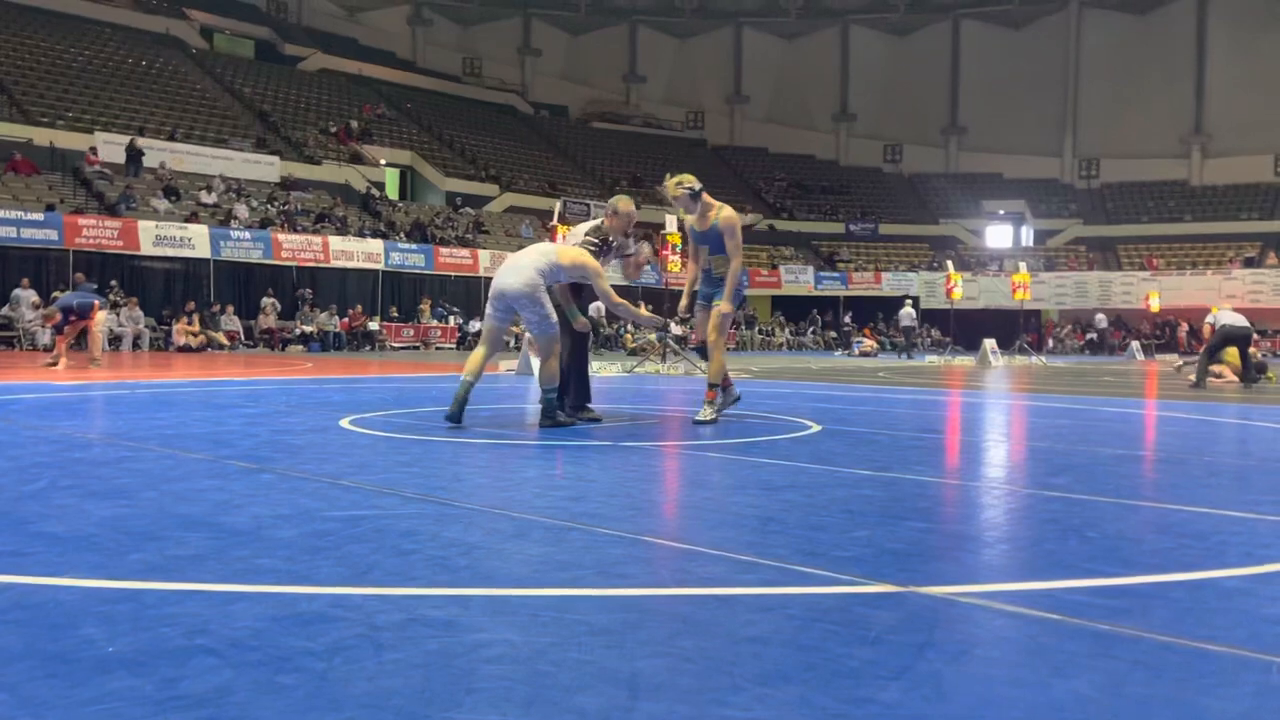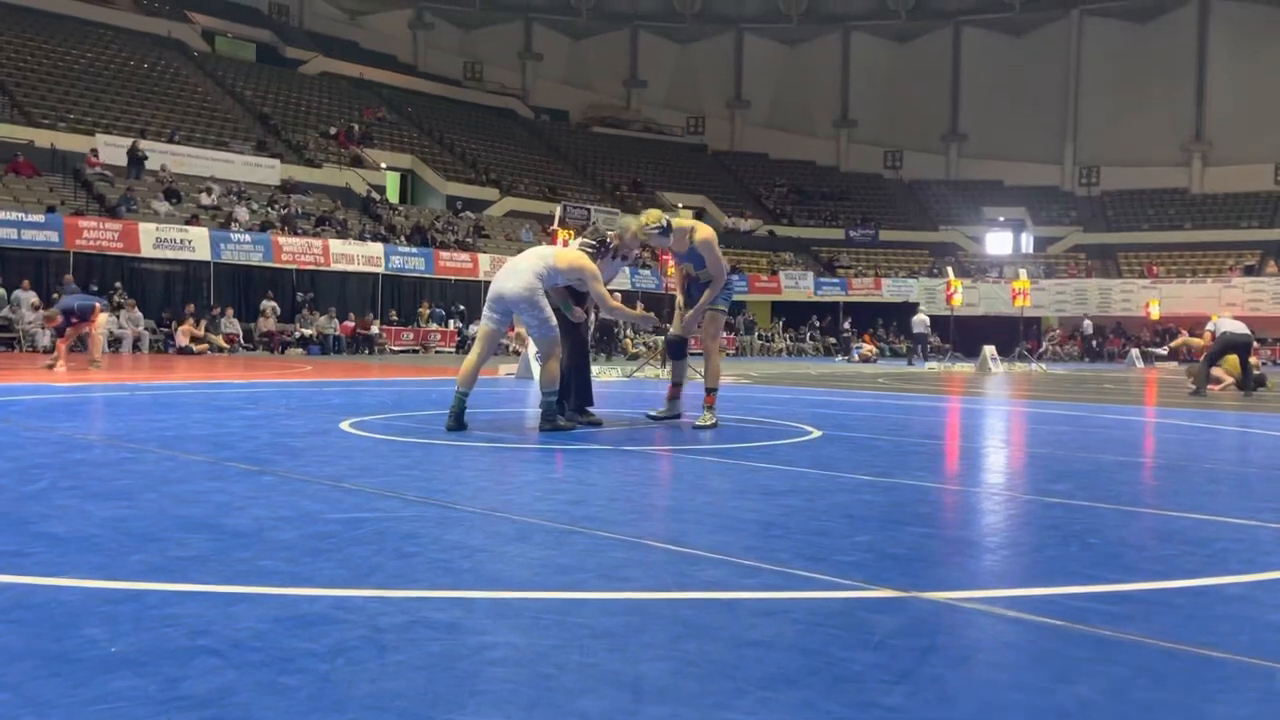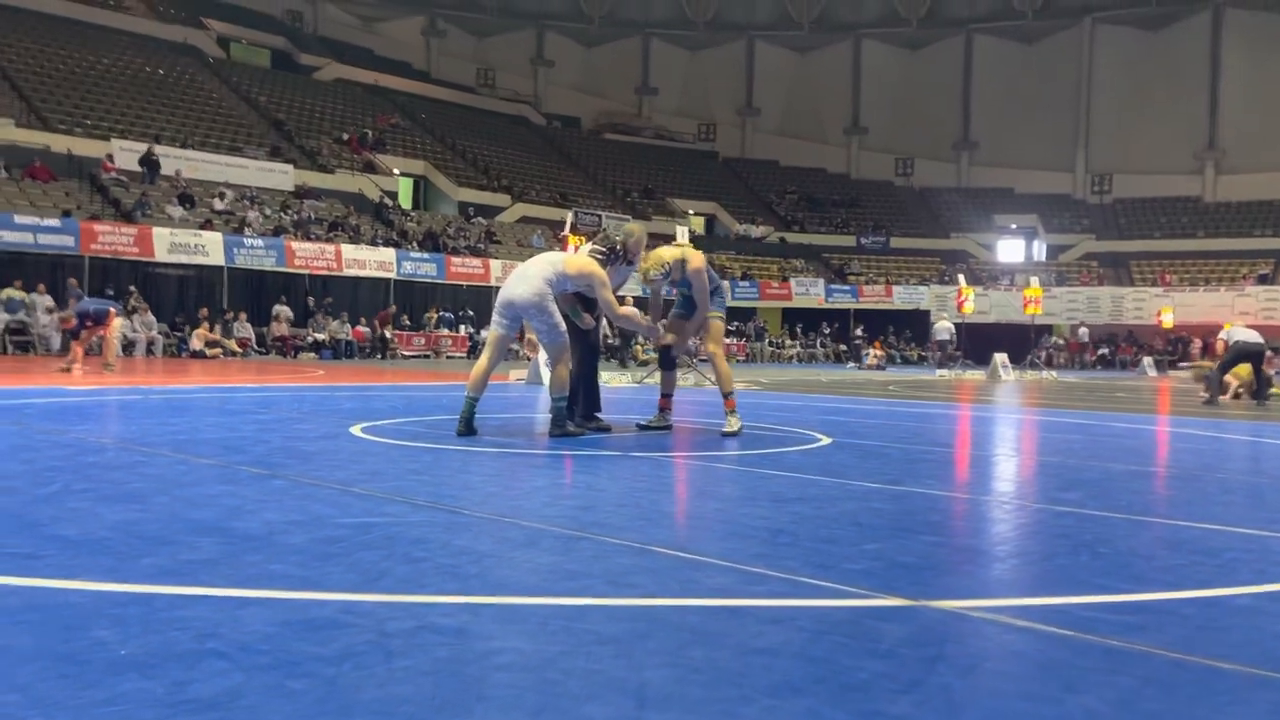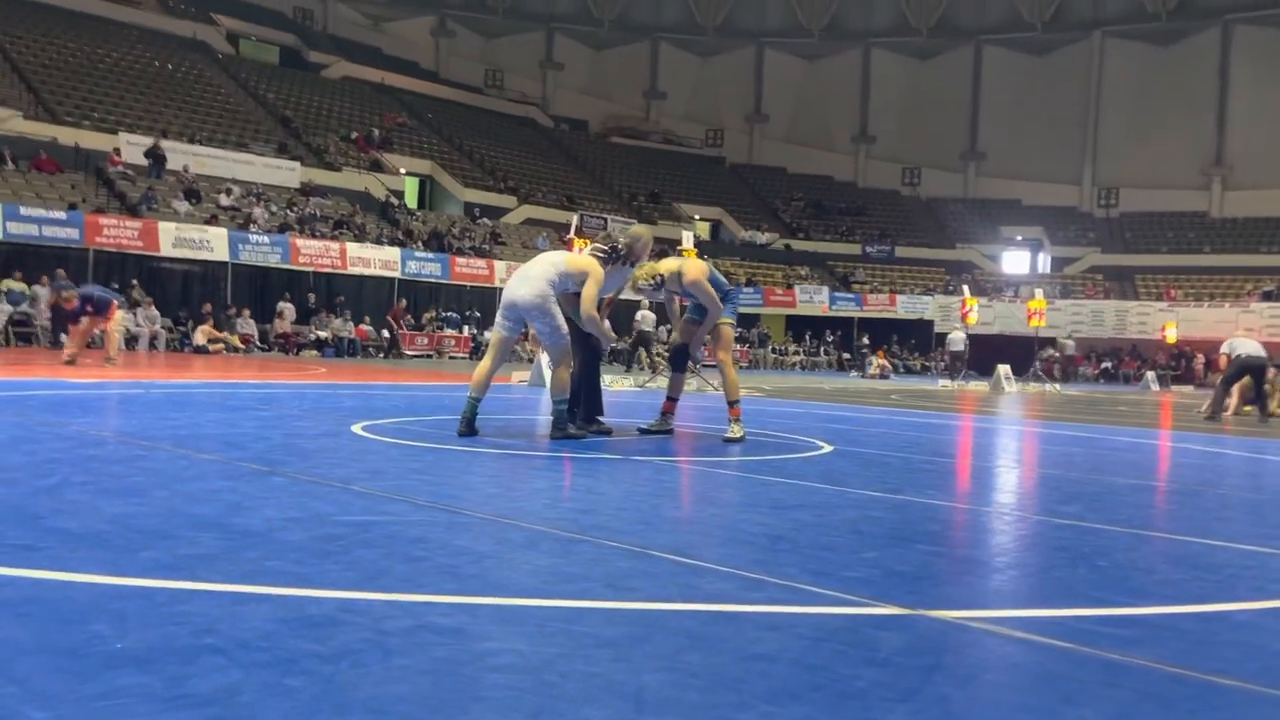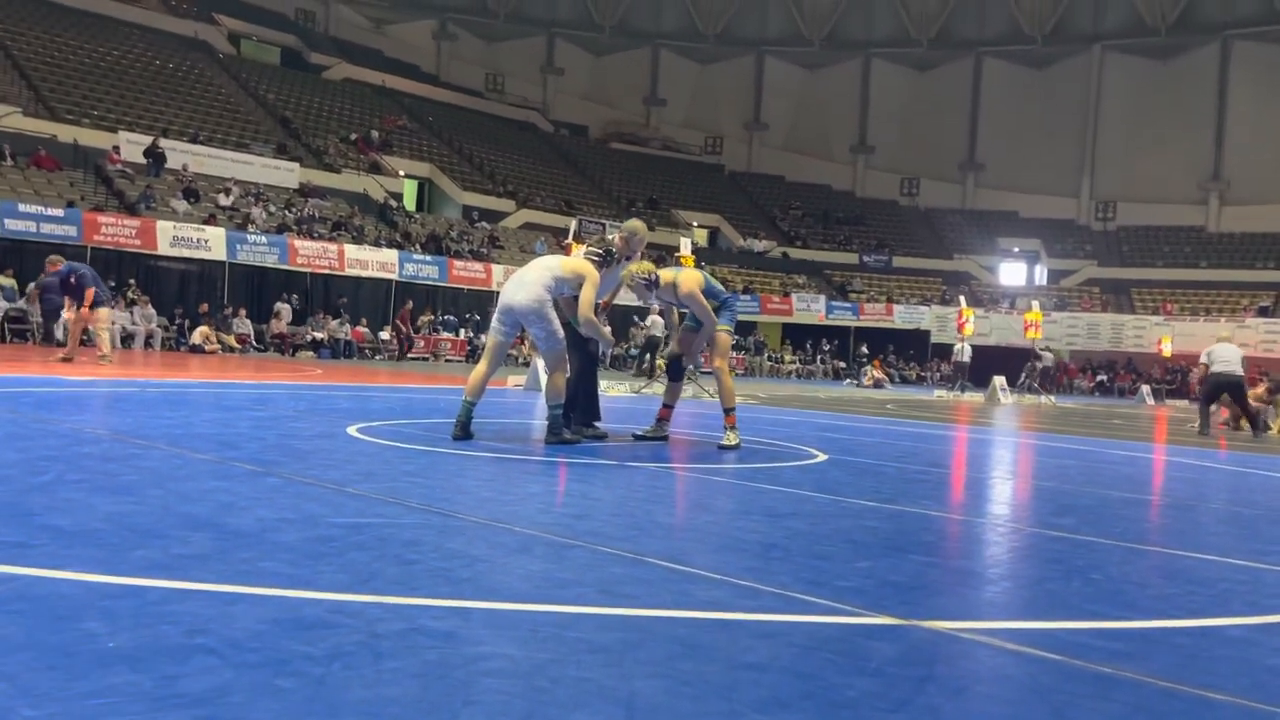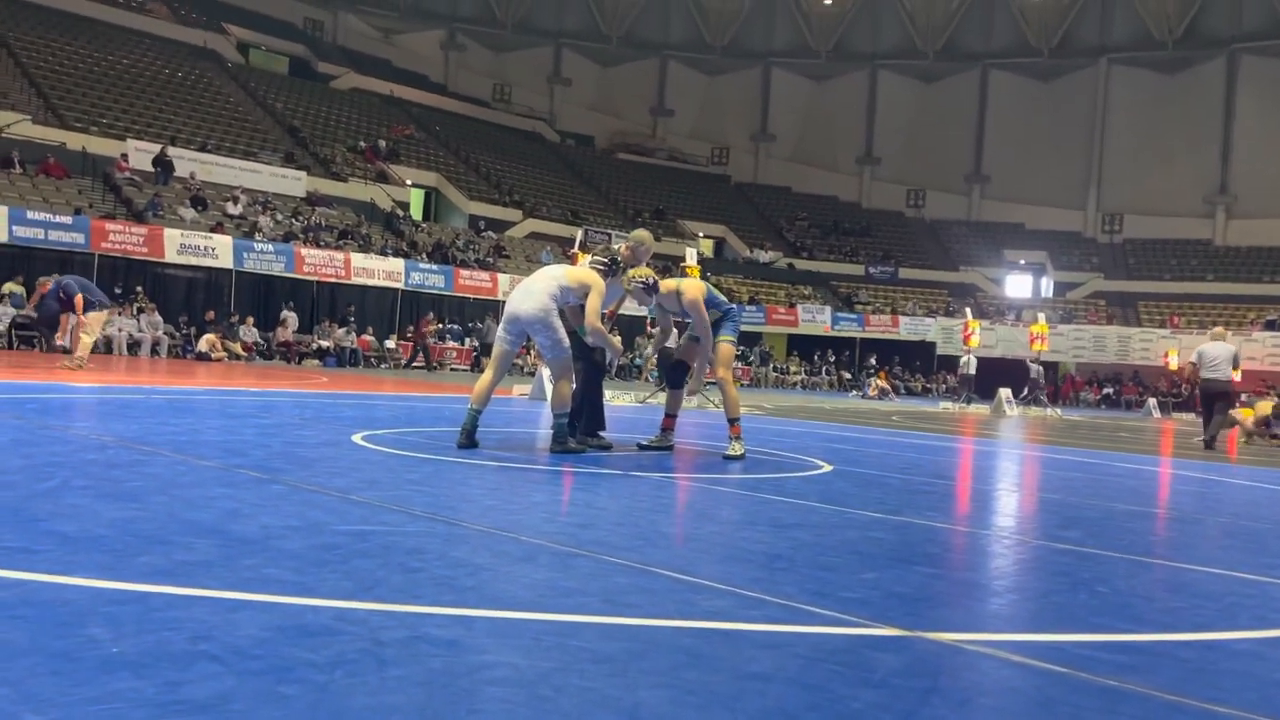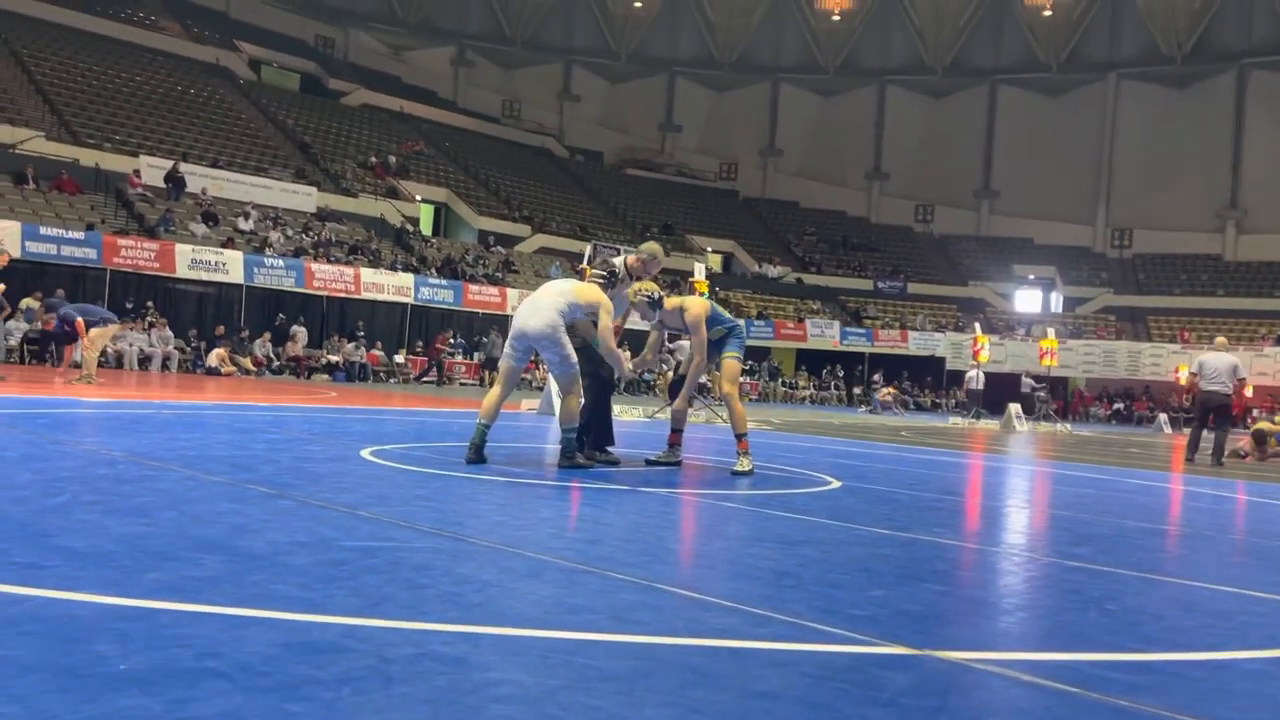
dt=0.5s
person 1, frame 1
left shoulder: (623, 239)
right shoulder: (583, 236)
left elbow: (631, 275)
left wrist: (639, 261)
right wrist: (573, 315)
left hip: (580, 287)
right hip: (558, 285)
left knee: (578, 341)
right knee: (575, 340)
left ankle: (557, 398)
right ankle: (576, 404)
person 1, frame 2
left shoulder: (627, 254)
right shoulder: (588, 246)
left wrist: (588, 301)
right wrist: (569, 309)
left hip: (582, 294)
right hip: (560, 291)
left knee: (578, 346)
right knee: (576, 346)
left ankle: (558, 402)
right ankle: (576, 407)
person 1, frame 3
left shoulder: (636, 258)
right shoulder: (594, 252)
left wrist: (599, 308)
right wrist: (579, 315)
left hip: (592, 300)
right hip: (570, 297)
left knee: (590, 353)
right knee: (585, 352)
left ankle: (568, 407)
right ankle: (585, 413)
person 1, frame 4
left shoulder: (638, 259)
right shoulder: (598, 254)
left wrist: (605, 308)
right wrist: (581, 320)
right hip: (572, 300)
left knee: (591, 355)
right knee: (586, 355)
left ankle: (570, 410)
right ankle: (587, 416)
person 1, frame 5
left shoulder: (632, 257)
right shoulder: (593, 252)
left wrist: (603, 311)
right hip: (568, 303)
left knee: (588, 359)
right knee: (583, 359)
left ankle: (566, 415)
right ankle: (583, 421)
person 1, frame 6
left shoulder: (637, 266)
right shoulder: (600, 261)
left wrist: (609, 319)
right hip: (573, 312)
left knee: (597, 369)
right knee: (589, 368)
left ankle: (571, 424)
right ankle: (587, 430)
person 1, frame 7
left shoulder: (639, 277)
right shoulder: (608, 272)
left wrist: (617, 330)
right wrist: (598, 343)
right hip: (582, 328)
left knee: (605, 383)
right knee: (599, 381)
left ankle: (581, 439)
right ankle: (595, 445)
person 2, frame 1
left shoulder: (726, 217)
right shoulder: (690, 222)
left elbow: (737, 260)
left wrist: (727, 299)
right wrist: (686, 296)
left hip: (728, 283)
right hip: (706, 285)
left knee: (714, 341)
right knee: (701, 346)
left ankle: (711, 405)
right ankle: (729, 391)
person 2, frame 2
left shoulder: (702, 237)
right shoulder: (669, 237)
left elbow: (720, 277)
left wrist: (697, 312)
right wrist: (680, 294)
left hip: (717, 287)
right hip: (693, 286)
left knee: (709, 346)
right knee: (674, 343)
left ankle: (710, 410)
right ankle: (673, 404)
person 2, frame 3
left shoulder: (693, 265)
right shoulder: (653, 264)
left elbow: (703, 307)
right elbow: (655, 297)
left wrist: (684, 338)
left hip: (710, 296)
right hip: (685, 297)
left knee: (713, 351)
right knee: (666, 349)
left ankle: (732, 415)
right ankle: (664, 414)
person 2, frame 4
left shoulder: (690, 277)
right shoulder: (657, 274)
left elbow: (716, 309)
right elbow: (670, 300)
left wrist: (698, 340)
right wrist: (678, 331)
left hip: (723, 301)
right hip: (700, 301)
left knee: (722, 358)
right knee: (677, 355)
left ankle: (736, 423)
right ankle: (666, 419)
person 2, frame 5
left shoulder: (684, 288)
right shoulder: (657, 286)
left elbow: (711, 322)
right elbow: (669, 308)
left wrist: (693, 352)
right wrist: (675, 344)
left hip: (722, 308)
right hip: (699, 310)
left knee: (718, 366)
right knee: (674, 363)
left ankle: (732, 430)
right ankle: (661, 425)
person 2, frame 6
left shoulder: (688, 295)
right shoulder: (658, 298)
left elbow: (706, 338)
right elbow: (666, 330)
left wrist: (698, 377)
left hip: (724, 319)
right hip: (703, 321)
left knee: (722, 376)
right knee: (674, 372)
left ankle: (737, 440)
right ankle: (666, 435)
person 2, frame 7
left shoulder: (691, 311)
right shoulder: (660, 319)
left elbow: (700, 359)
right elbow: (649, 356)
left wrist: (684, 397)
left hip: (730, 335)
right hip: (709, 338)
left knee: (728, 392)
right knee: (677, 386)
left ankle: (744, 456)
right ankle: (674, 450)
person 3, frame 1
left shoulder: (561, 250)
right shoulder: (590, 263)
right elbow: (615, 304)
right wrist: (642, 317)
left hip: (501, 279)
right hip: (525, 285)
left knee: (487, 347)
right knee: (551, 350)
left ankle: (458, 402)
right ankle: (549, 413)
person 3, frame 2
left shoulder: (558, 253)
right shoulder: (587, 265)
right elbow: (610, 307)
right wrist: (638, 317)
left hip: (499, 282)
right hip: (524, 289)
left knee: (480, 351)
right knee: (552, 353)
left ankle: (456, 414)
right ankle: (549, 417)
person 3, frame 3
left shoulder: (569, 259)
right shoulder: (596, 271)
right elbow: (617, 315)
right wrist: (645, 327)
left hip: (509, 288)
right hip: (533, 294)
left knee: (489, 357)
right knee: (560, 359)
left ankle: (465, 420)
right ankle: (559, 422)
person 3, frame 4
left shoulder: (569, 258)
right shoulder: (596, 270)
right elbow: (588, 315)
right wrist: (605, 336)
left hip: (512, 289)
right hip: (536, 295)
left knee: (493, 358)
right knee: (562, 361)
left ankle: (467, 420)
right ankle: (560, 425)
person 3, frame 5
left shoulder: (564, 262)
right shoulder: (592, 273)
right elbow: (586, 318)
right wrist: (605, 338)
left hip: (509, 294)
right hip: (533, 300)
left knee: (488, 363)
right knee: (558, 366)
left ankle: (462, 424)
right ankle: (555, 429)
person 3, frame 6
left shoulder: (569, 271)
right shoulder: (597, 283)
right elbow: (592, 326)
right wrist: (614, 347)
left hip: (514, 302)
right hip: (539, 308)
left knee: (493, 371)
right knee: (563, 375)
left ankle: (467, 432)
right ankle: (560, 438)
person 3, frame 7
left shoulder: (566, 283)
right shoulder: (603, 300)
right elbow: (608, 348)
right wrist: (624, 371)
left hip: (521, 319)
right hip: (546, 325)
left knee: (501, 387)
right knee: (571, 390)
left ankle: (475, 447)
right ankle: (568, 454)
